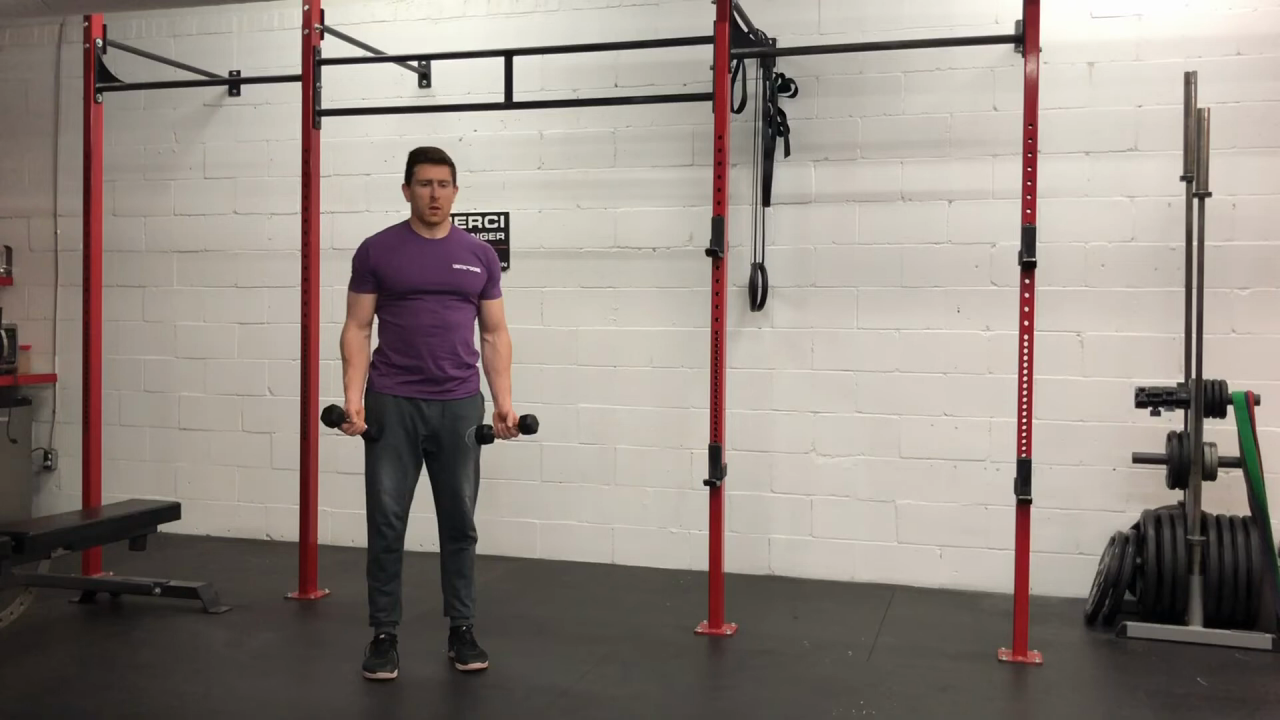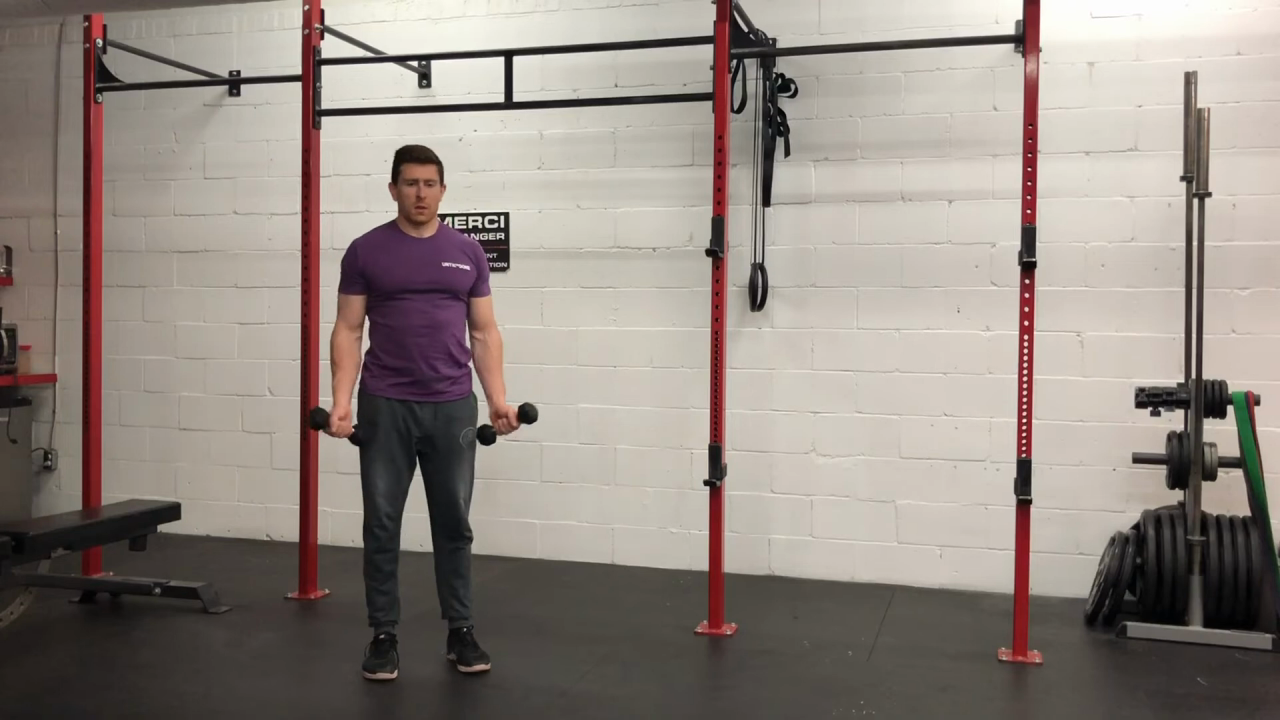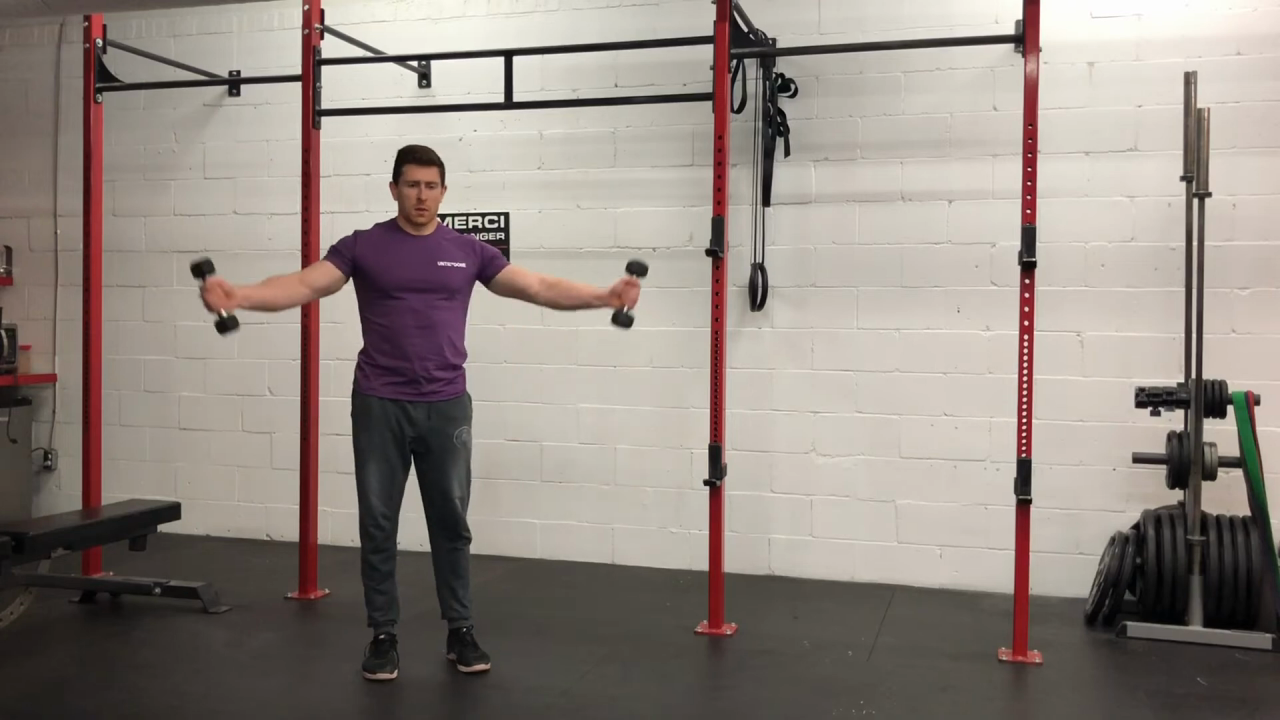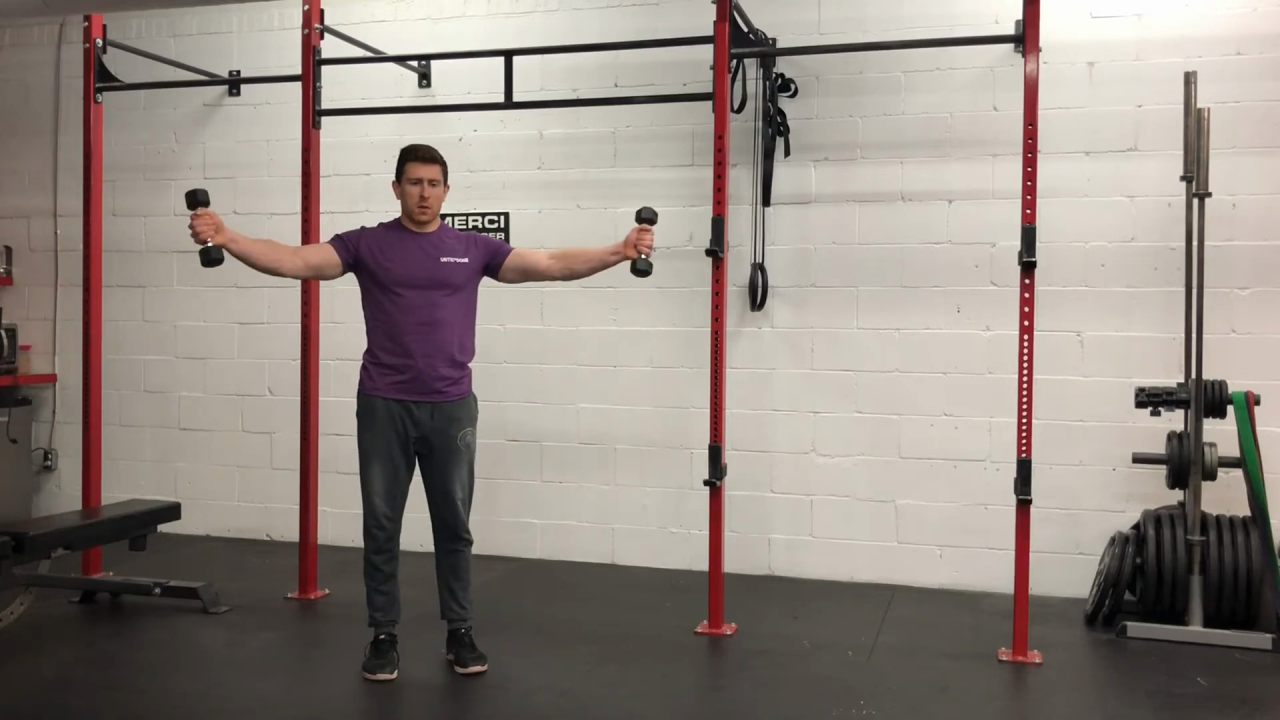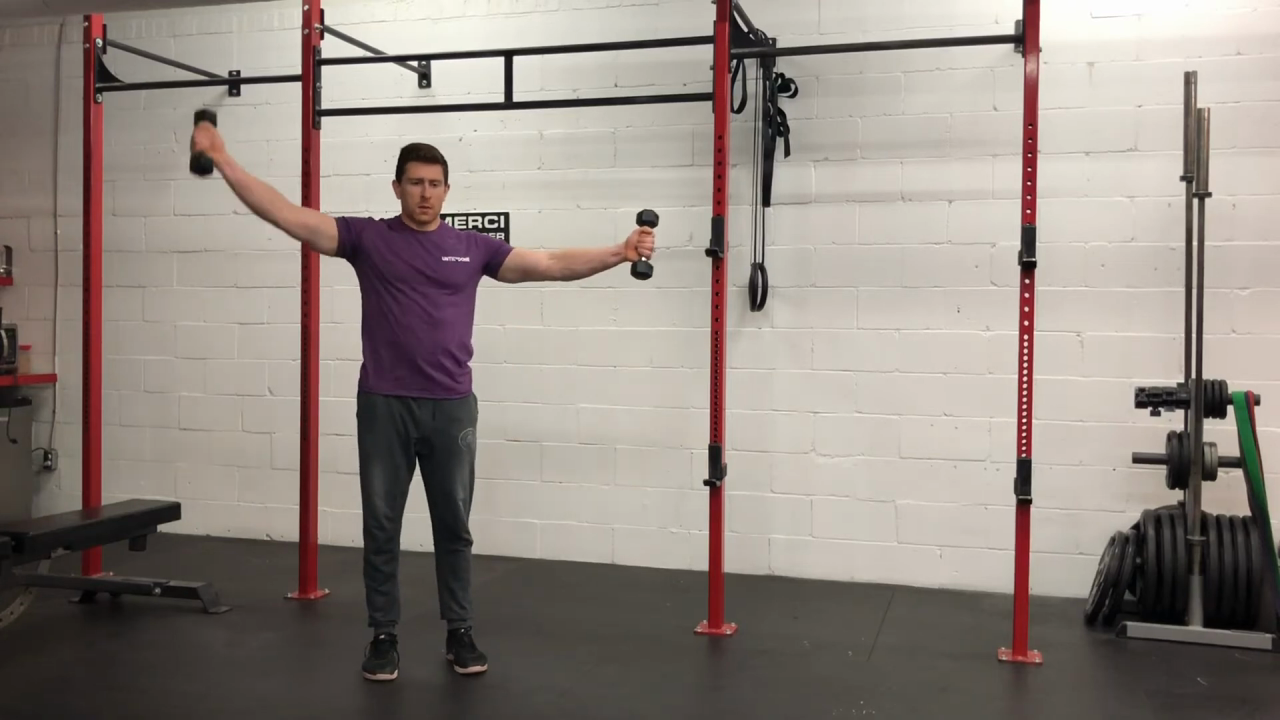
dt=0.5s
person 1, frame 1
left shoulder: (479, 255)
right shoulder: (377, 250)
left elbow: (495, 334)
right elbow: (356, 327)
left wrist: (504, 402)
right wrist: (353, 397)
left hip: (460, 406)
right hip: (393, 405)
left knee: (459, 524)
right knee: (386, 524)
left ankle: (461, 630)
right ankle: (384, 634)
person 1, frame 2
left shoulder: (467, 252)
right shoulder: (366, 251)
left elbow: (484, 332)
right elbow: (347, 331)
left wrist: (498, 398)
right wrist: (341, 401)
left hip: (452, 408)
right hip: (385, 407)
left knee: (454, 525)
right knee: (381, 525)
left ankle: (460, 631)
right ankle: (383, 635)
person 1, frame 3
left shoulder: (467, 251)
right shoulder: (364, 246)
left elbow: (537, 286)
right elbow: (303, 286)
left wrist: (604, 294)
right wrist: (236, 296)
left hip: (446, 406)
right hip: (379, 405)
left knee: (452, 522)
right knee: (378, 525)
left ankle: (460, 631)
right ankle: (383, 636)
person 1, frame 4
left shoulder: (472, 248)
right shoulder: (366, 244)
left elbow: (552, 265)
right elbow: (294, 261)
left wrist: (620, 251)
right wrist: (228, 239)
left hip: (451, 406)
right hip: (383, 405)
left knee: (454, 526)
right knee: (381, 526)
left ankle: (460, 632)
right ankle: (384, 634)
person 1, frame 5
left shoulder: (472, 246)
right shoulder: (369, 239)
left elbow: (549, 263)
right elbow: (288, 216)
left wrist: (619, 251)
right wrist: (221, 158)
left hip: (451, 407)
right hip: (384, 404)
left knee: (453, 527)
right knee: (381, 527)
left ankle: (460, 632)
right ankle: (383, 636)
